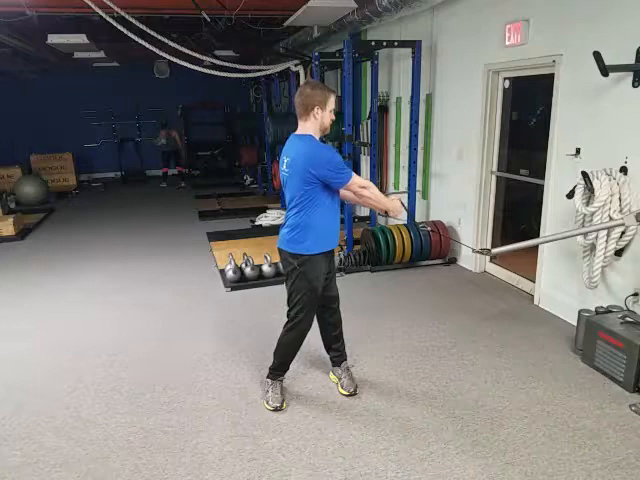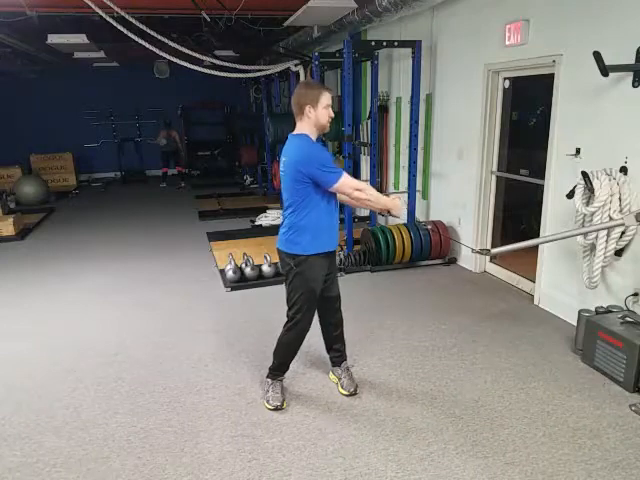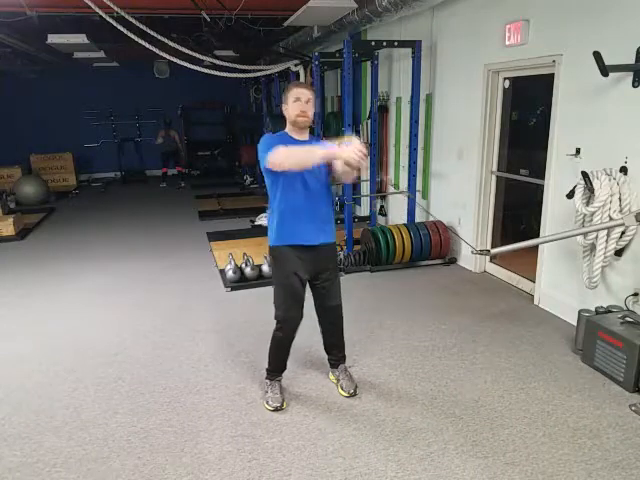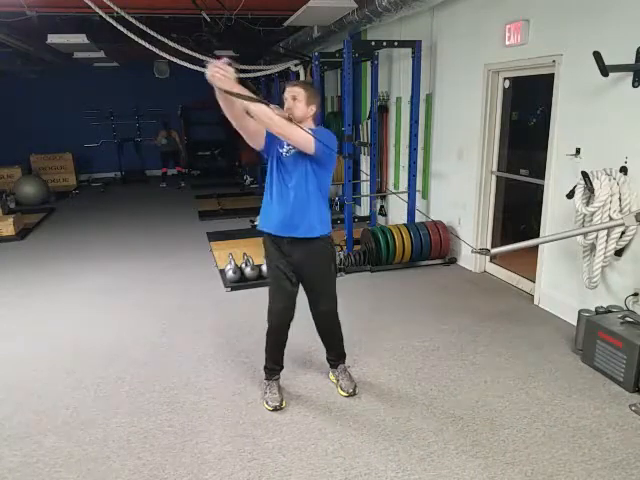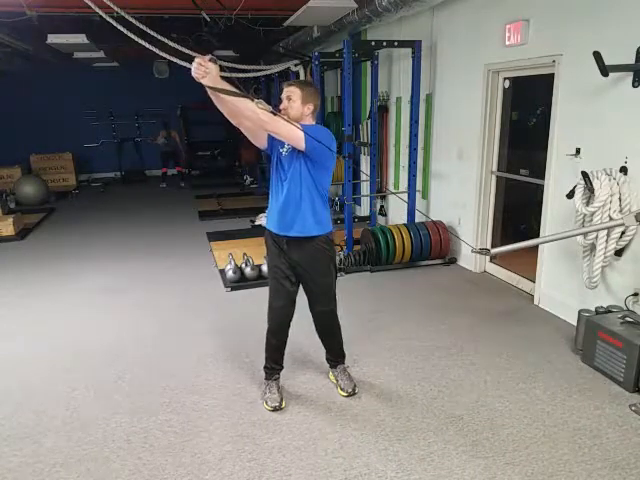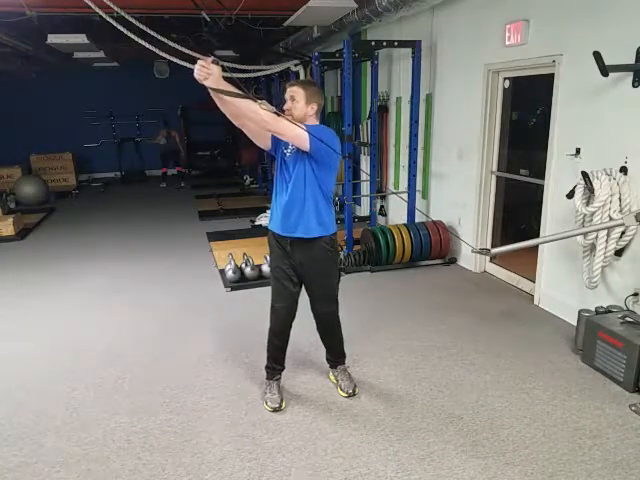
dt=0.4s
person 1, frame 1
left shoulder: (294, 147)
right shoulder: (318, 153)
left elbow: (339, 190)
right elbow: (360, 187)
left wrist: (377, 203)
right wrist: (389, 205)
left hip: (317, 248)
right hip: (304, 252)
left knee: (329, 307)
right knee: (300, 318)
left ankle: (339, 365)
right ankle: (274, 378)
person 1, frame 2
left shoulder: (303, 147)
right shoulder: (308, 152)
left elbow: (339, 191)
right elbow: (351, 190)
left wrist: (380, 202)
right wrist: (389, 204)
left hip: (322, 247)
right hip: (302, 252)
left knee: (331, 308)
right knee: (299, 319)
left ankle: (339, 365)
right ankle: (274, 378)
person 1, frame 3
left shoulder: (326, 147)
right shoulder: (271, 144)
left elbow: (344, 174)
right elbow: (286, 162)
left wrist: (351, 162)
right wrist: (335, 149)
left hip: (324, 244)
right hip: (287, 246)
left knee: (331, 310)
right knee: (288, 318)
left ankle: (338, 366)
right ankle: (273, 378)
person 1, frame 4
left shoulder: (325, 140)
right shoulder: (273, 142)
left elbow: (282, 127)
right elbow: (241, 122)
left wrist: (238, 89)
right wrist: (222, 88)
left hip: (315, 242)
right hip: (278, 241)
left knee: (326, 311)
right knee: (279, 315)
left ankle: (338, 366)
right ankle: (271, 378)
person 1, frame 5
left shoulder: (322, 138)
right shoulder: (278, 141)
left elbow: (266, 121)
right elbow: (241, 120)
left wrist: (218, 82)
right wrist: (210, 85)
left hip: (314, 241)
right hip: (279, 240)
left knee: (325, 310)
right knee: (278, 313)
left ankle: (338, 365)
right ankle: (272, 377)
person 1, frame 6
left shoulder: (326, 139)
right shoulder: (282, 141)
left elbow: (271, 123)
right elbow: (245, 122)
left wrist: (222, 84)
right wrist: (213, 86)
left hip: (318, 243)
right hip: (282, 240)
left knee: (326, 310)
right knee: (281, 313)
left ankle: (338, 365)
right ankle: (273, 377)
